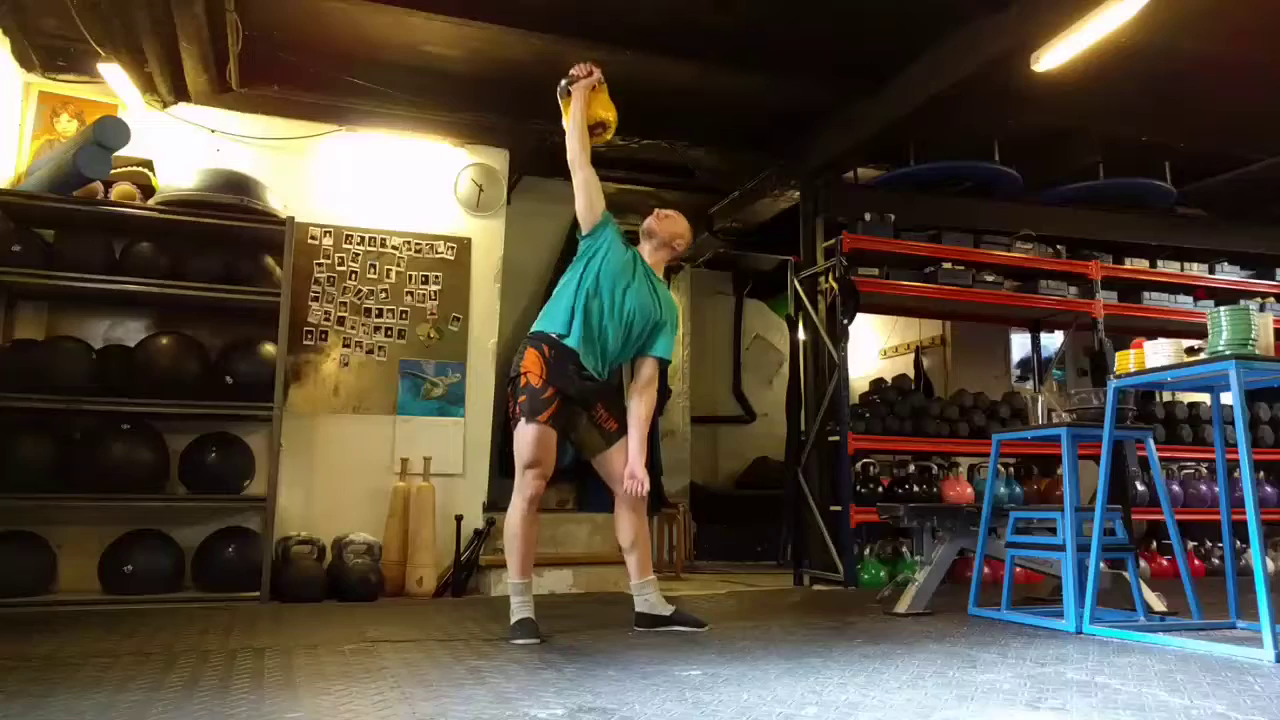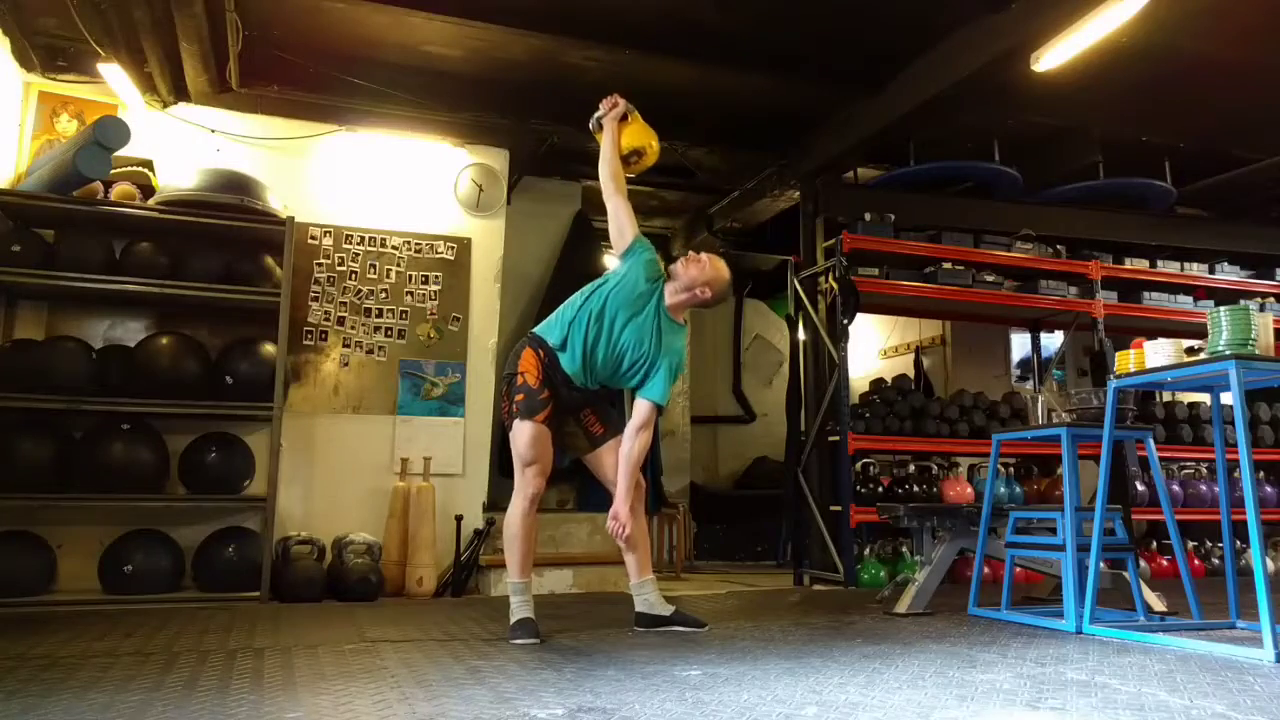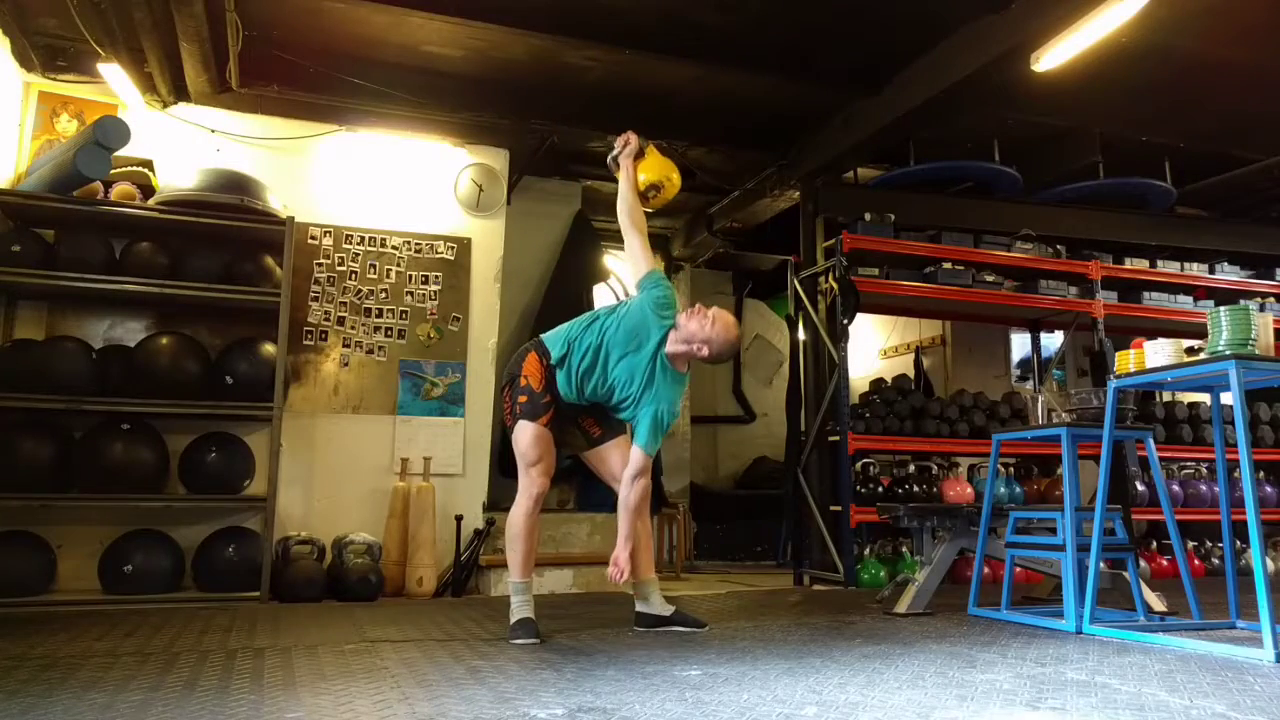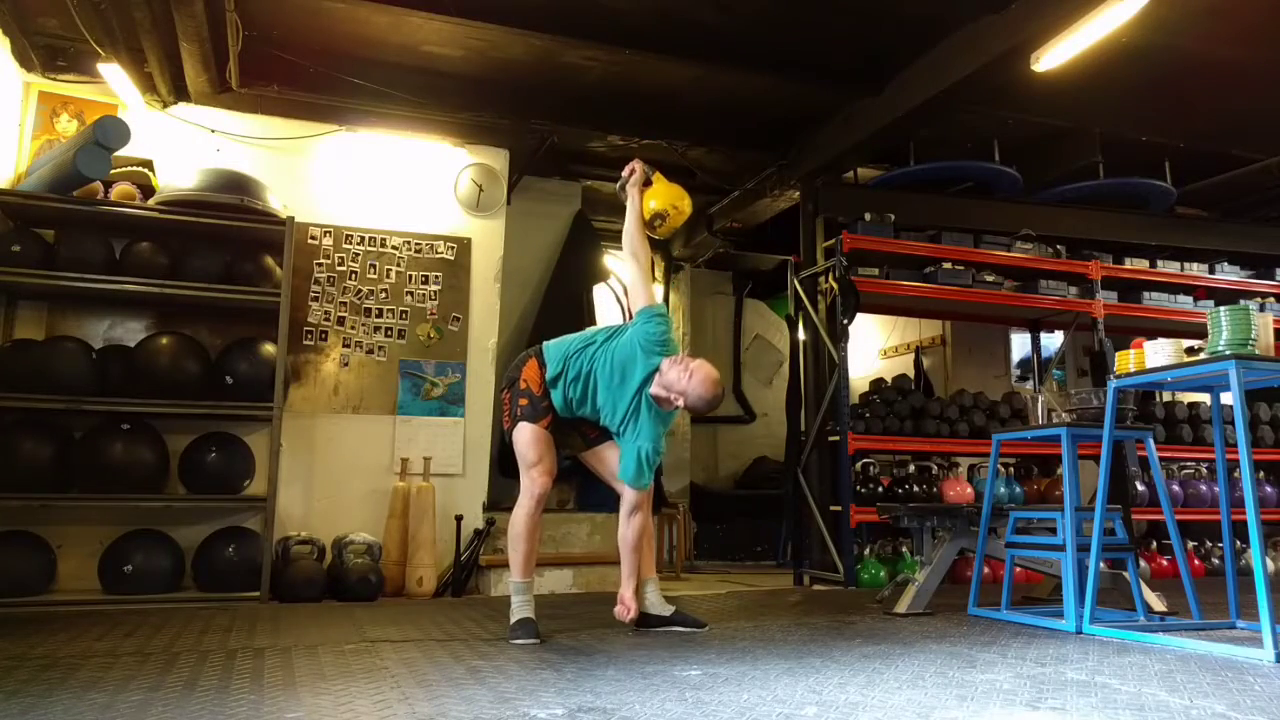
dt=0.5s
person 1, frame 1
left shoulder: (663, 309)
right shoulder: (607, 242)
left elbow: (644, 385)
right elbow: (579, 162)
left wrist: (637, 454)
right wrist: (581, 92)
left hip: (595, 383)
right hip: (547, 361)
left knee: (631, 489)
right knee: (532, 484)
left ankle: (649, 604)
right ankle: (521, 609)
person 1, frame 2
left shoulder: (671, 350)
right shoulder: (644, 269)
left elbow: (640, 426)
right elbow: (613, 191)
left wrist: (623, 496)
right wrist: (612, 126)
left hip: (585, 392)
right hip: (538, 362)
left knee: (634, 487)
right knee: (531, 484)
left ankle: (649, 604)
right ankle: (520, 610)
person 1, frame 3
left shoulder: (665, 395)
right shoulder: (659, 307)
left elbow: (637, 473)
right elbow: (633, 229)
left wrist: (623, 546)
right wrist: (627, 163)
left hip: (584, 402)
right hip: (539, 369)
left knee: (635, 487)
right knee: (535, 486)
left ankle: (650, 605)
right ankle: (520, 610)
person 1, frame 4
left shoulder: (648, 432)
right shoulder: (655, 339)
left elbow: (633, 509)
right elbow: (636, 263)
left wrist: (628, 587)
right wrist: (634, 193)
left hip: (580, 409)
right hip: (537, 377)
left knee: (639, 488)
right knee: (537, 484)
left ankle: (650, 601)
right ankle: (521, 609)
